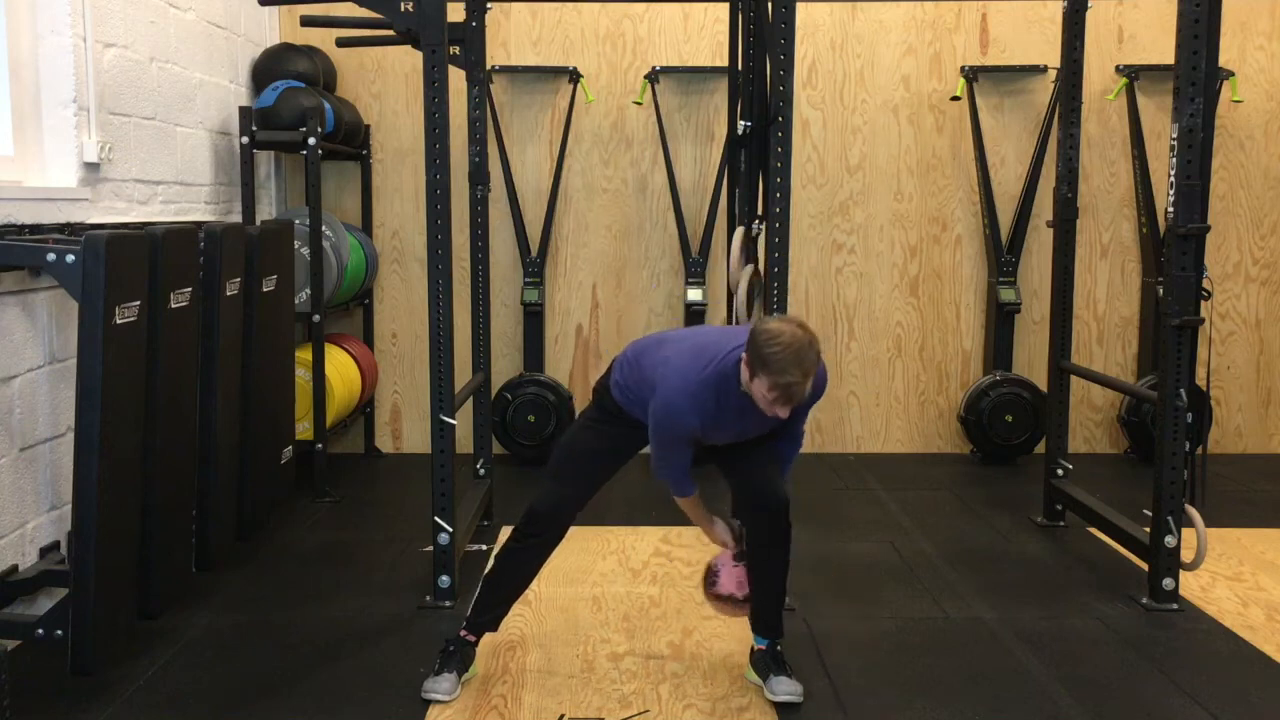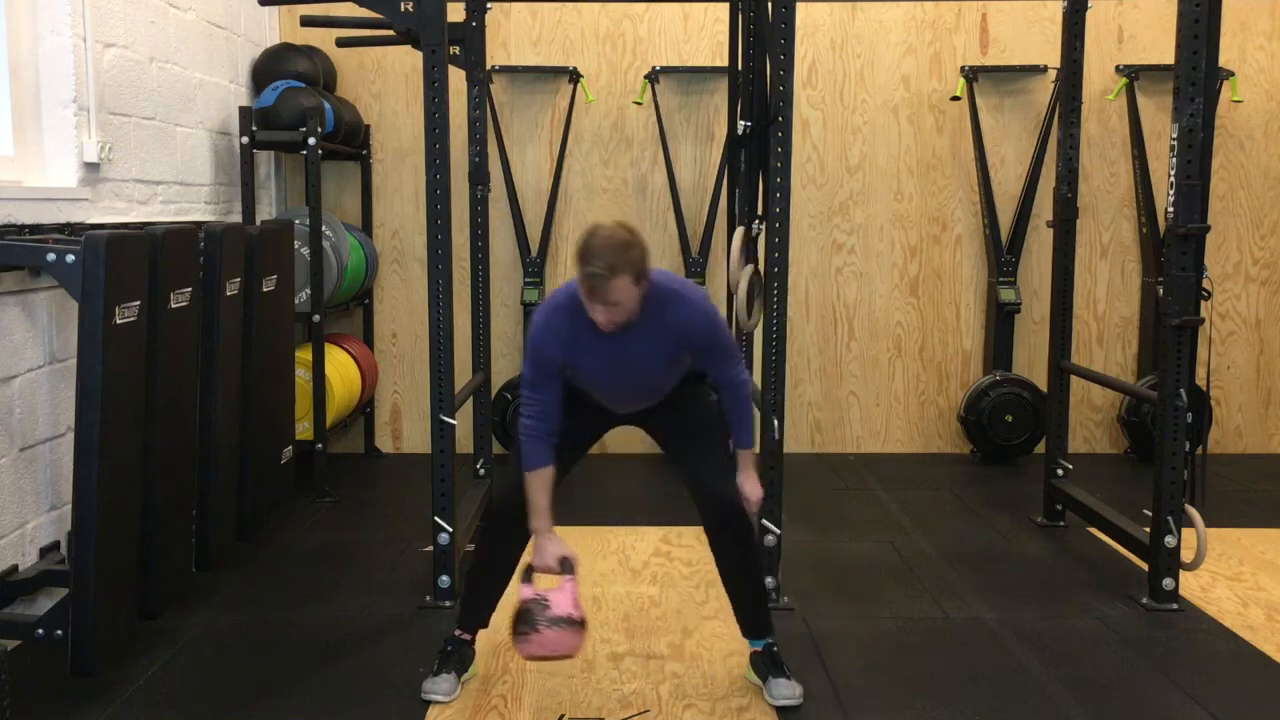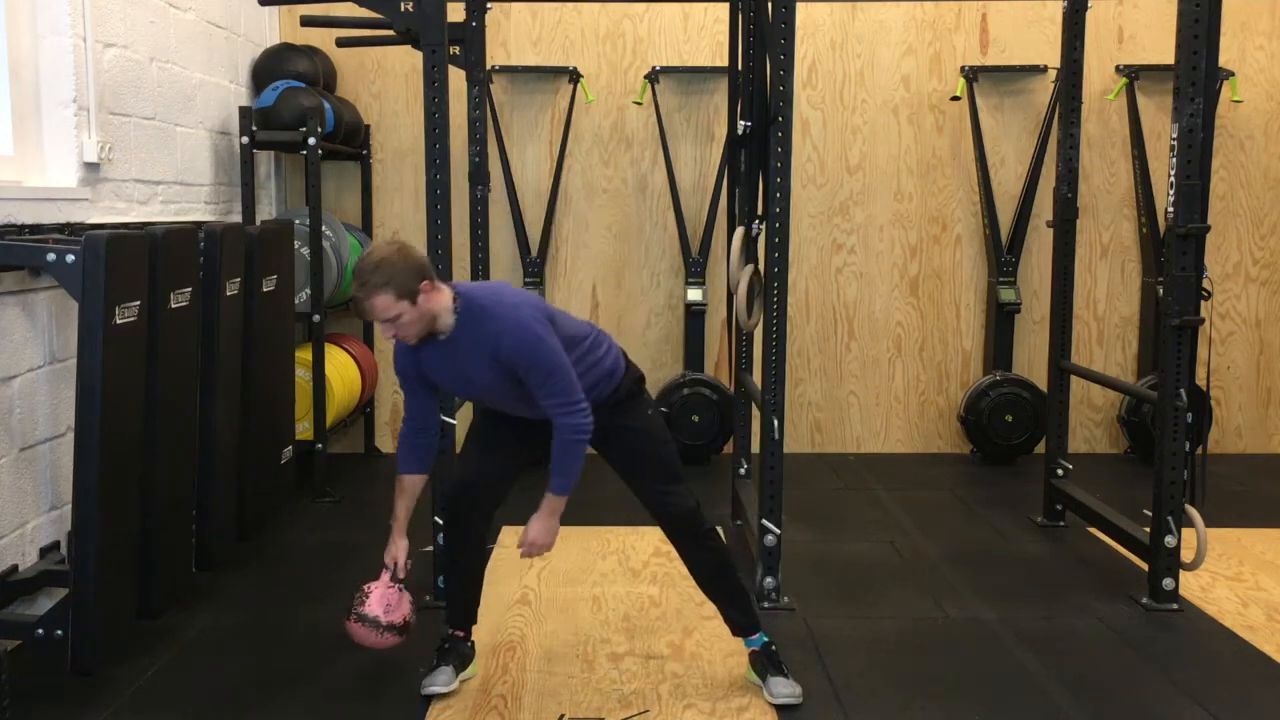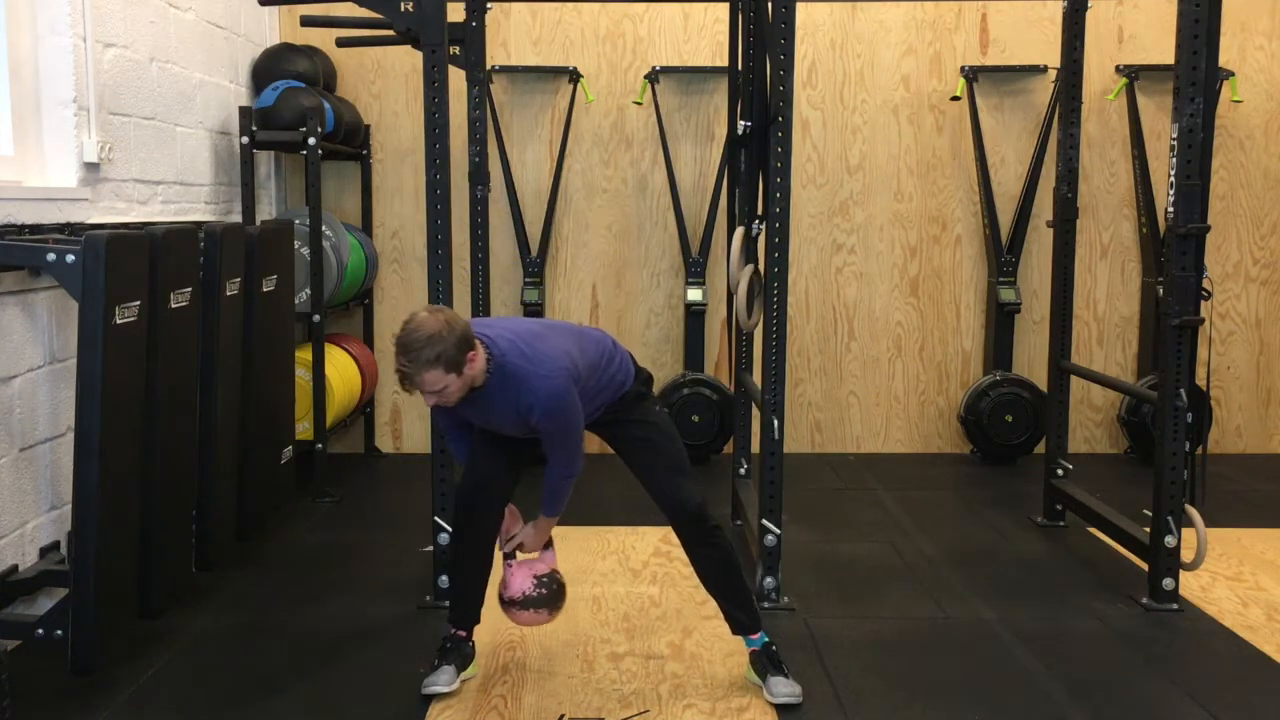
dt=0.7s
person 1, frame 1
left shoulder: (809, 375)
right shoulder: (686, 390)
left elbow: (789, 433)
right elbow: (672, 471)
left wrist: (762, 489)
right wrist: (708, 524)
right hip: (629, 400)
left knee: (770, 507)
right knee: (550, 512)
left ankle: (766, 648)
right ankle: (465, 641)
person 1, frame 2
left shoulder: (689, 307)
right shoulder: (553, 320)
left elbow: (734, 382)
right elbow: (536, 427)
left wrist: (745, 467)
right wrist: (543, 532)
left hip: (674, 398)
right hip: (581, 402)
left knee: (724, 504)
right knee: (512, 505)
left ankle: (763, 649)
right ankle: (462, 642)
person 1, frame 3
left shoulder: (510, 320)
right shoulder: (413, 350)
left elbow: (574, 420)
right elbow: (418, 438)
left wrist: (550, 512)
right wrist: (399, 532)
left hip: (607, 395)
right hip: (520, 409)
left knee: (677, 512)
right knee: (464, 497)
left ankle: (758, 645)
right ankle: (458, 641)
person 1, frame 4
left shoulder: (541, 380)
right shoulder: (444, 371)
left elbow: (565, 465)
right elbow: (458, 430)
left wrist: (543, 526)
right wrist: (496, 505)
left hip: (616, 395)
left knee: (685, 508)
right knee: (475, 501)
left ankle: (759, 646)
right ankle: (459, 641)
